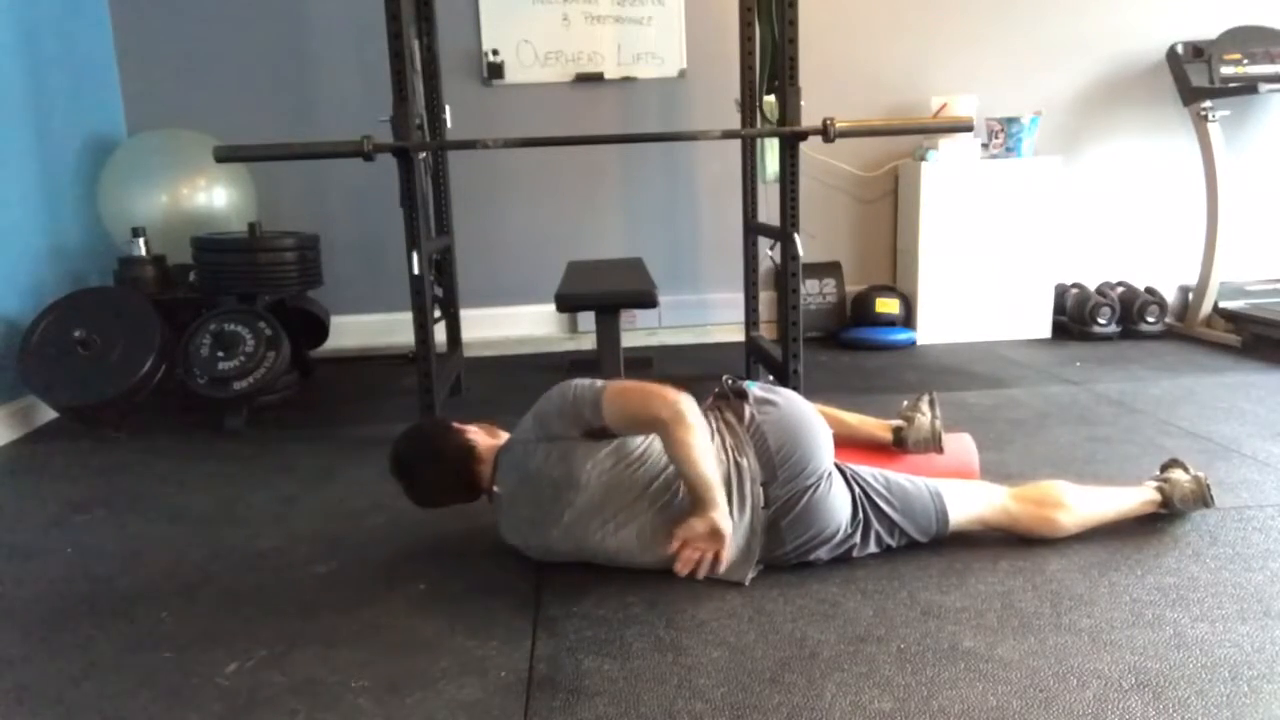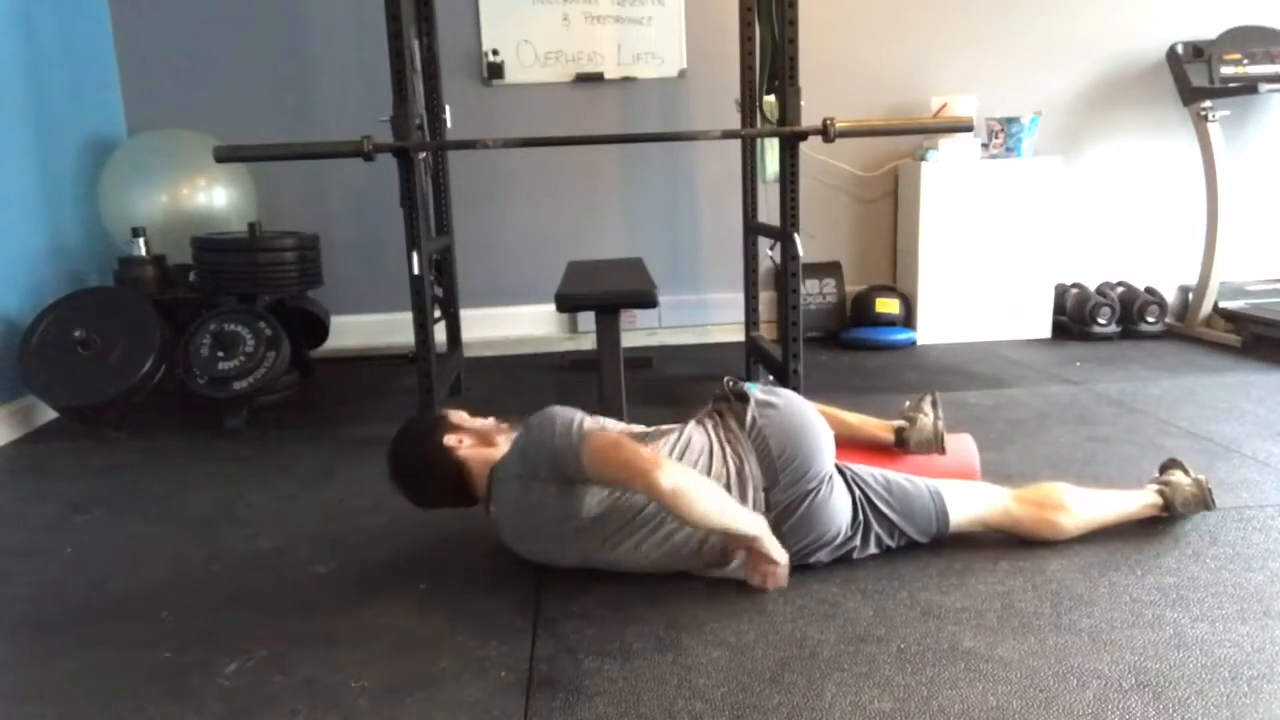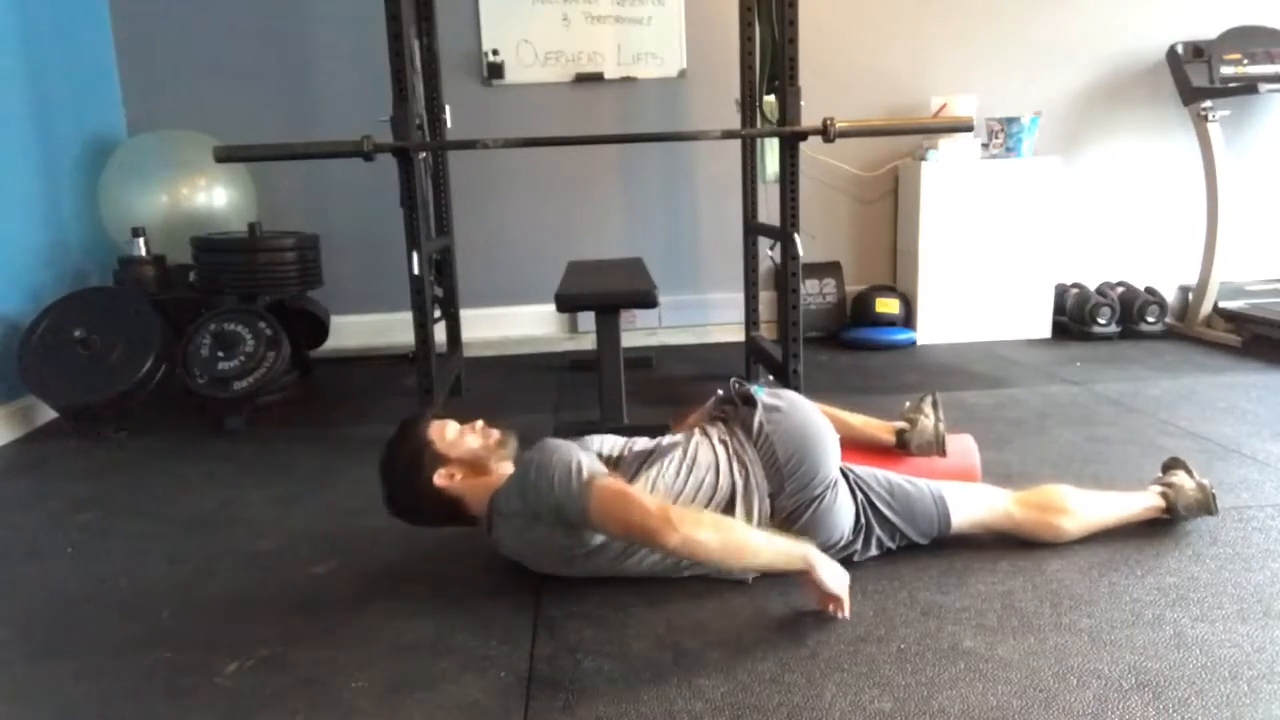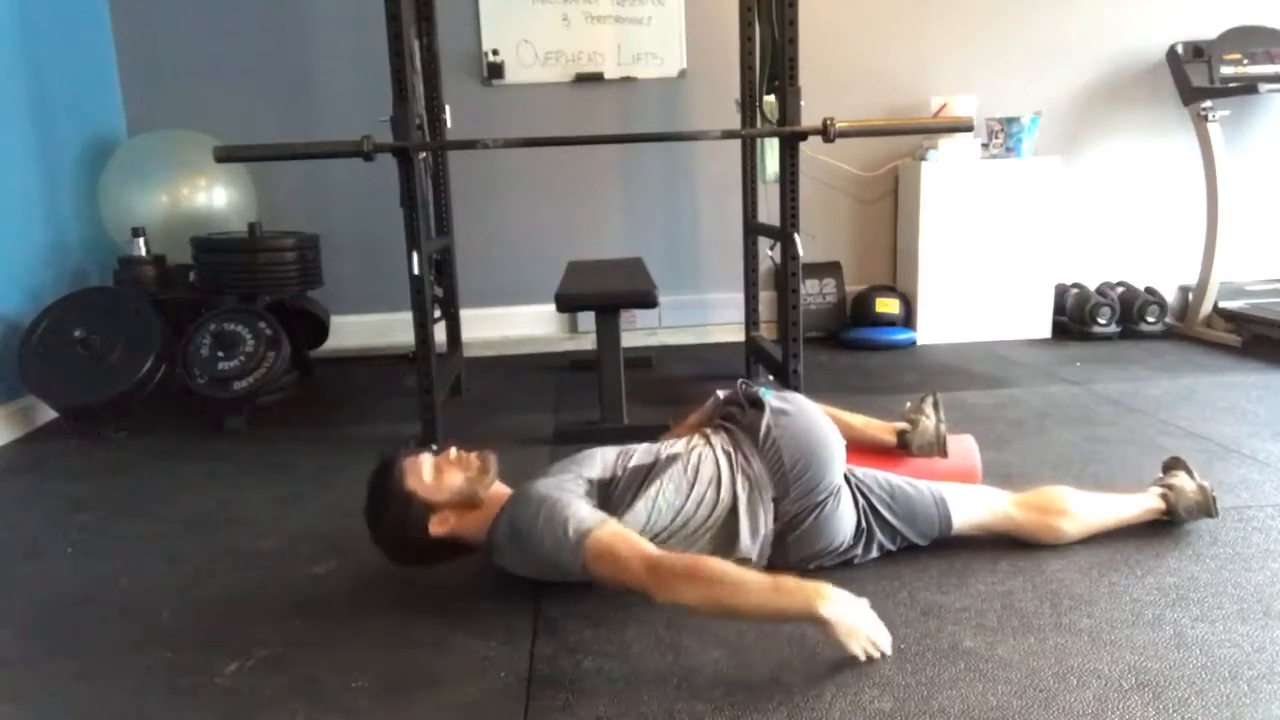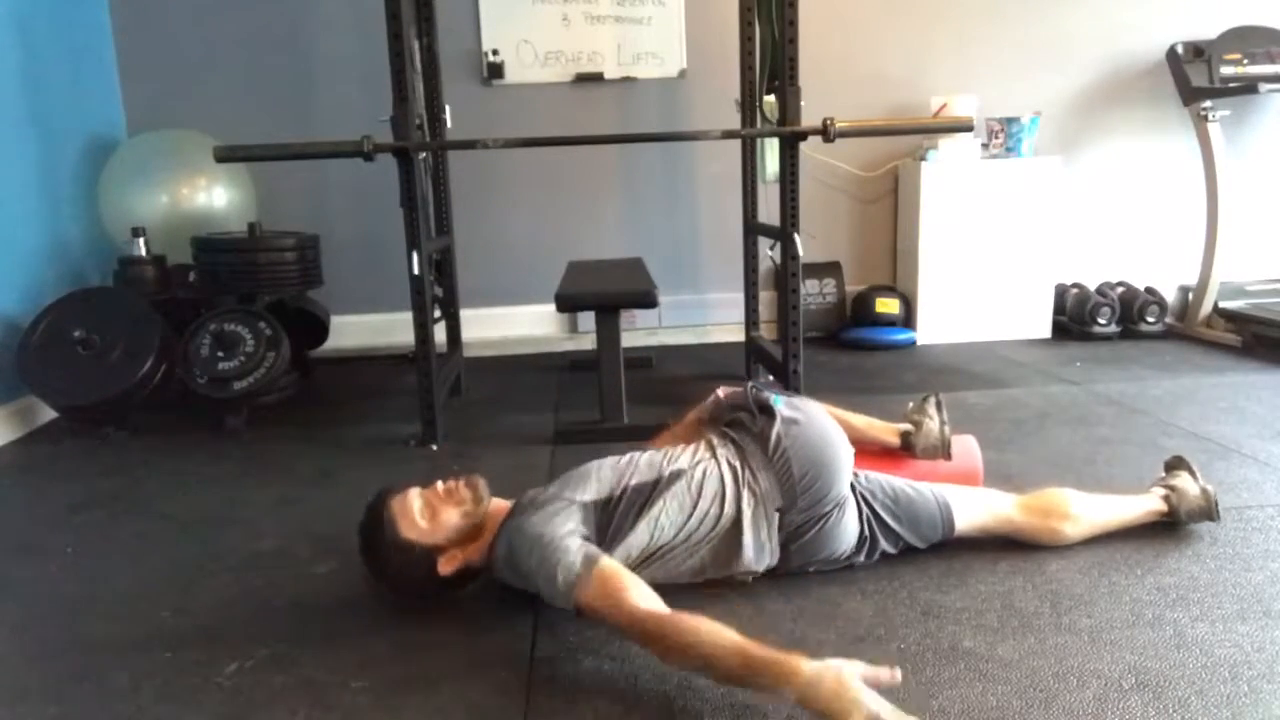
dt=0.3s
person 1, frame 1
left shoulder: (519, 531)
right shoulder: (546, 420)
right elbow: (674, 406)
right wrist: (712, 508)
left hip: (778, 508)
right hip: (805, 521)
person 1, frame 2
left shoulder: (514, 530)
right shoulder: (540, 437)
right elbow: (654, 475)
right wrist: (755, 532)
right hip: (802, 516)
left ankle: (925, 440)
person 1, frame 3
left shoulder: (513, 537)
right shoulder: (540, 468)
right elbow: (665, 526)
left wrist: (684, 432)
right wrist: (805, 557)
right hip: (806, 510)
left ankle: (898, 435)
right ankle: (1160, 496)
person 1, frame 4
left shoulder: (522, 533)
right shoulder: (538, 516)
right elbow: (661, 576)
left wrist: (694, 419)
right wrist: (816, 602)
right hip: (803, 520)
right knee: (1008, 510)
left ankle: (934, 443)
right ankle: (1162, 496)
person 1, frame 5
left shoulder: (526, 525)
right shoulder: (534, 544)
right elbow: (653, 625)
left wrist: (701, 412)
right hip: (809, 525)
right knee: (1007, 512)
left ankle: (955, 450)
